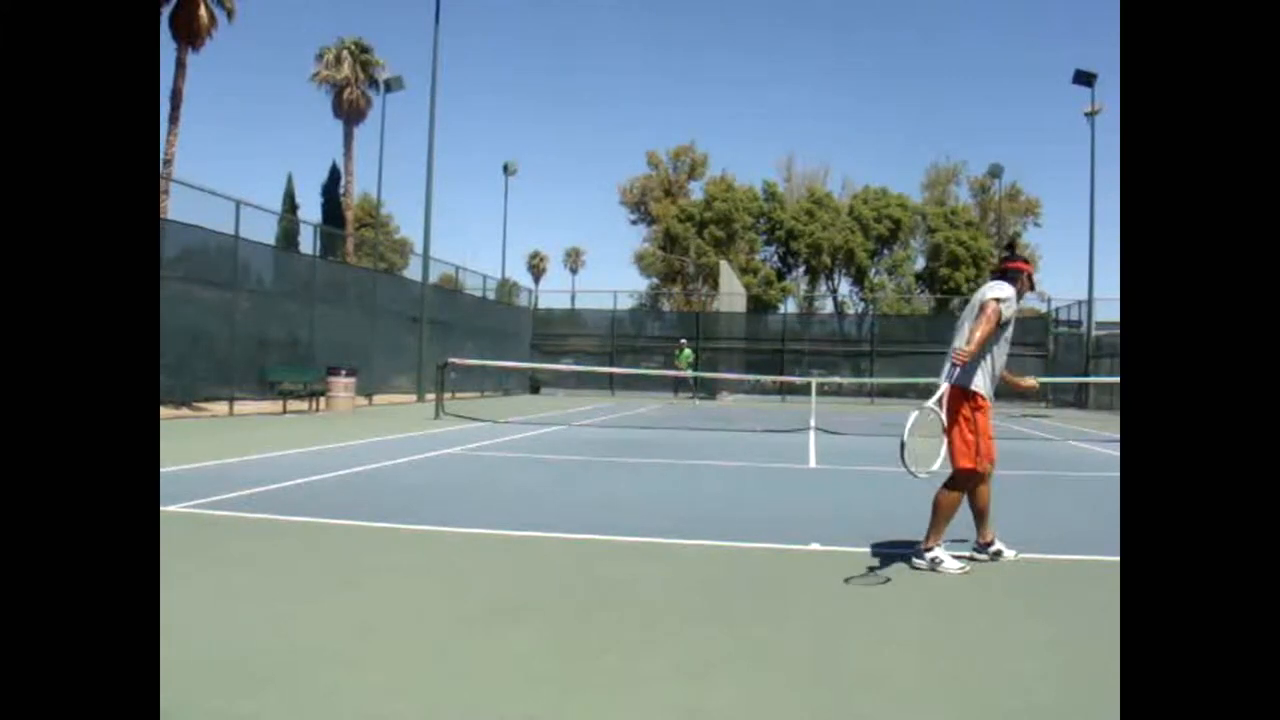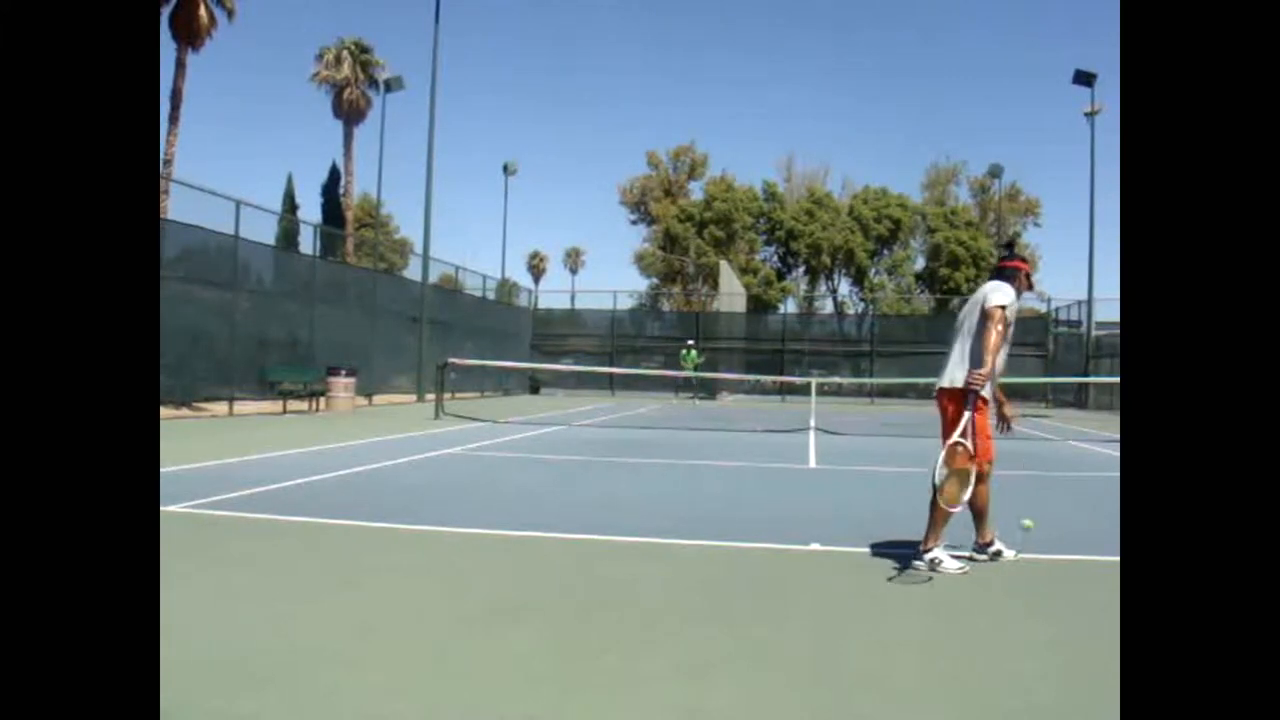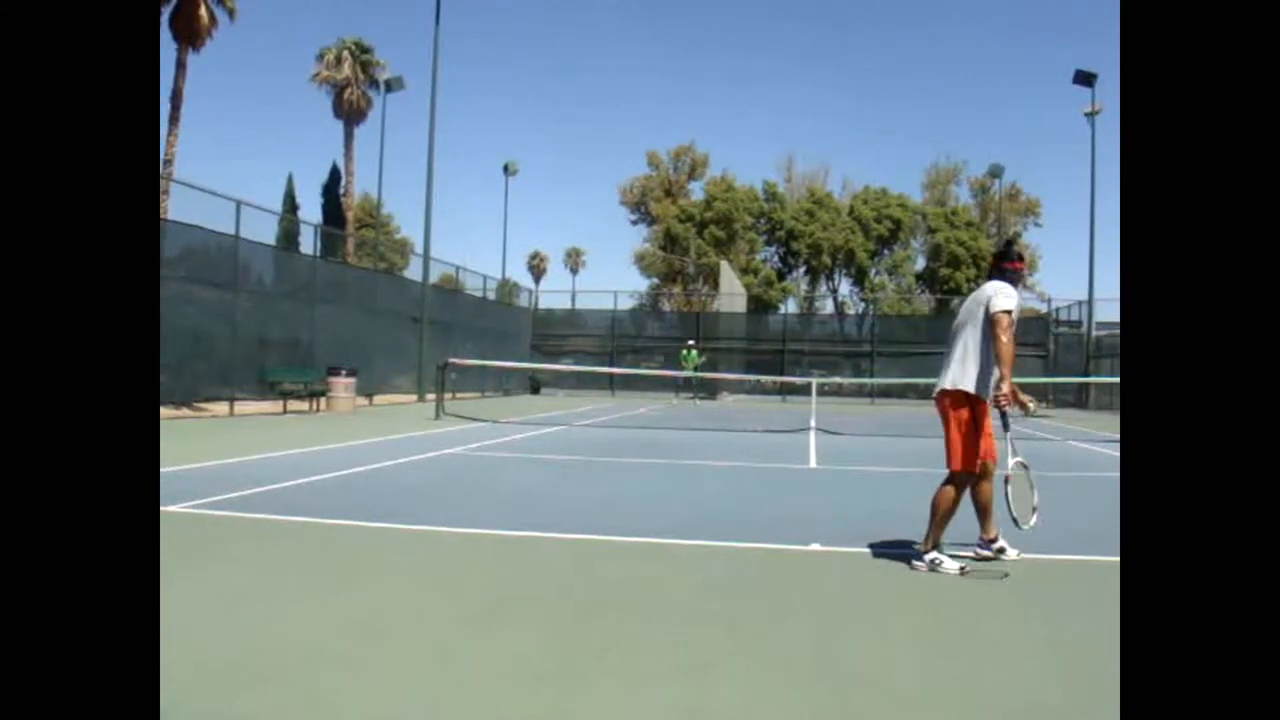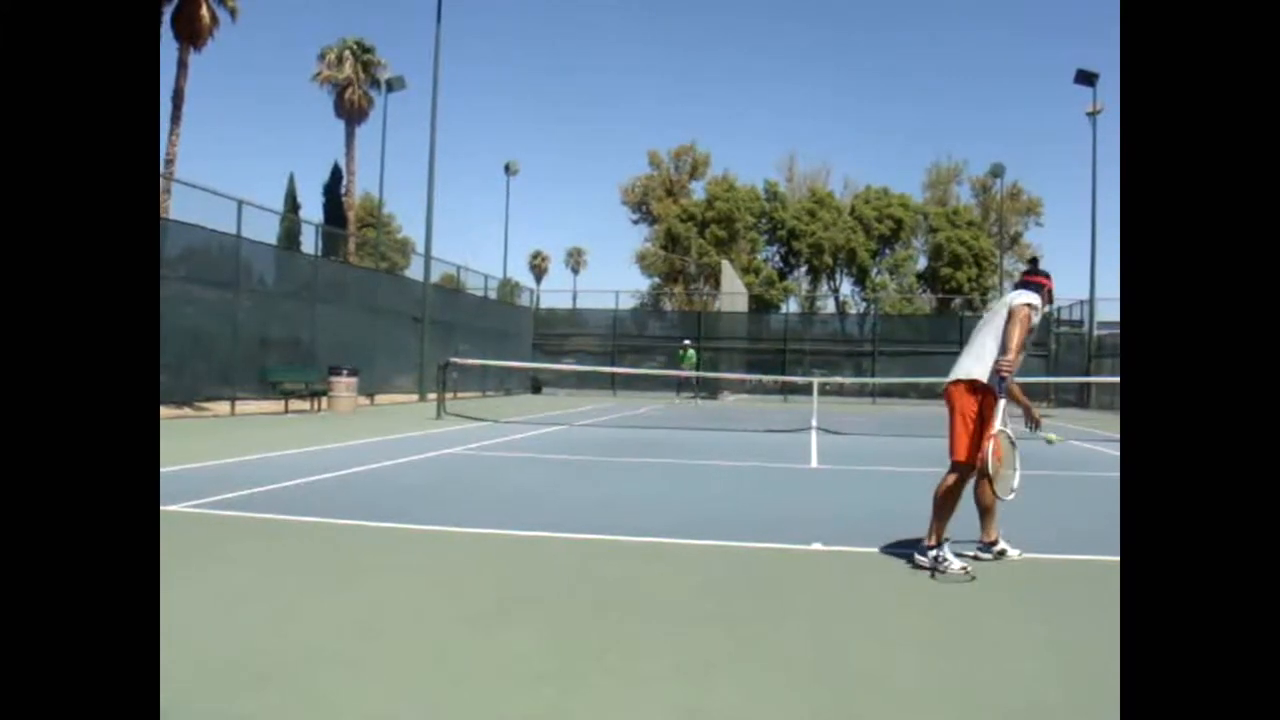
dt=0.3s
person 1, frame 1
left shoulder: (993, 293)
right shoulder: (1003, 290)
right elbow: (989, 316)
left wrist: (1017, 382)
right wrist: (972, 346)
left hip: (973, 393)
right hip: (965, 391)
left knee: (983, 469)
right knee: (965, 471)
left ankle: (985, 541)
right ankle: (929, 549)
person 1, frame 2
left shoulder: (988, 293)
right shoulder: (1002, 290)
right elbow: (996, 325)
left wrist: (1002, 403)
right wrist: (986, 366)
left hip: (971, 394)
right hip: (964, 392)
left knee: (982, 468)
left ankle: (985, 542)
right ankle: (928, 549)
person 1, frame 3
left shoulder: (979, 296)
right shoulder: (1004, 292)
right elbow: (1003, 333)
left wrist: (1016, 396)
right wrist: (1006, 384)
left hip: (969, 393)
right hip: (963, 393)
left knee: (986, 466)
right knee: (962, 473)
left ankle: (989, 539)
right ankle: (927, 551)
person 1, frame 4
left shoulder: (1006, 304)
right shoulder: (1030, 298)
left elbow: (1001, 375)
right elbow: (1020, 322)
left wrist: (1027, 405)
right wrist: (1012, 356)
left hip: (977, 387)
right hip: (972, 386)
right knee: (964, 467)
left ankle: (990, 541)
right ankle: (931, 546)
